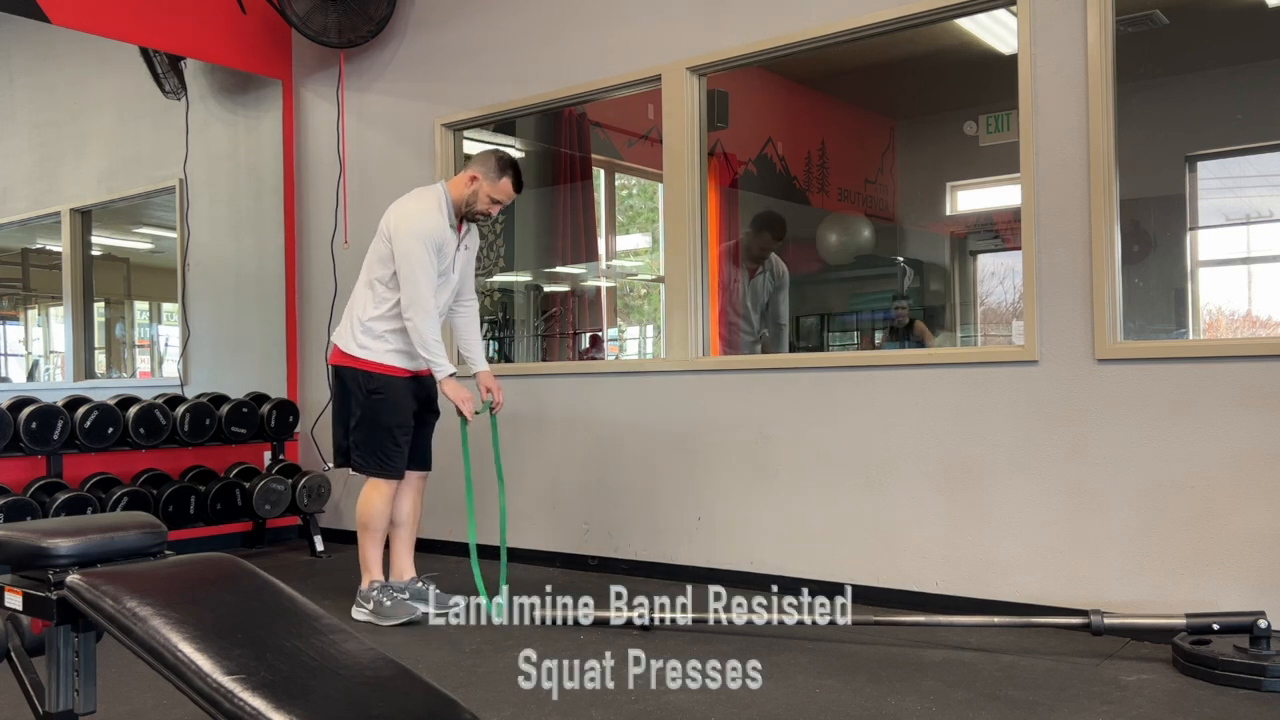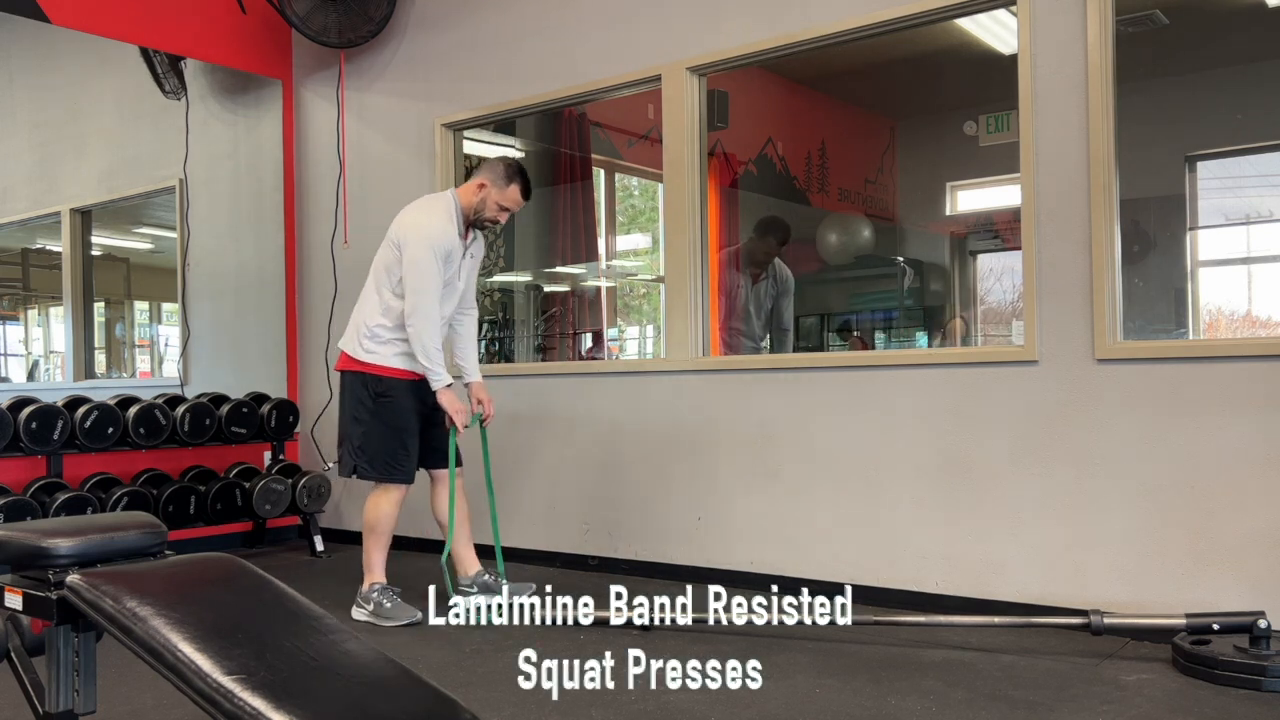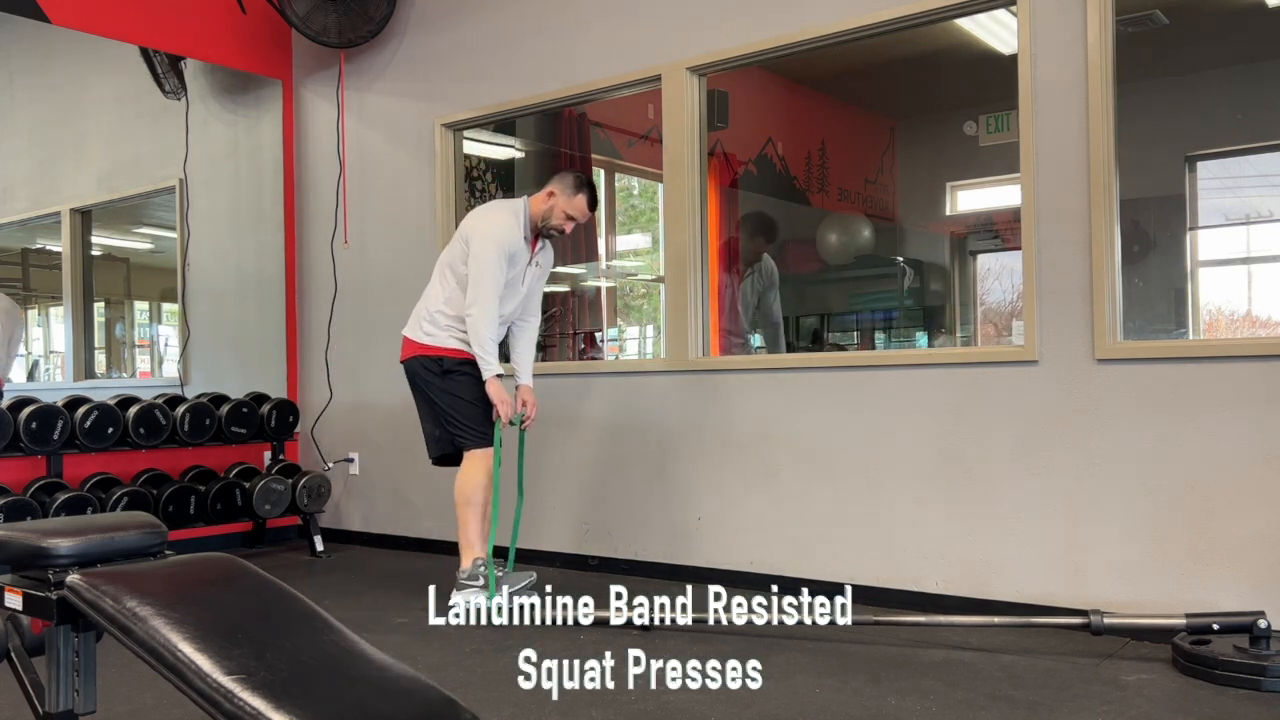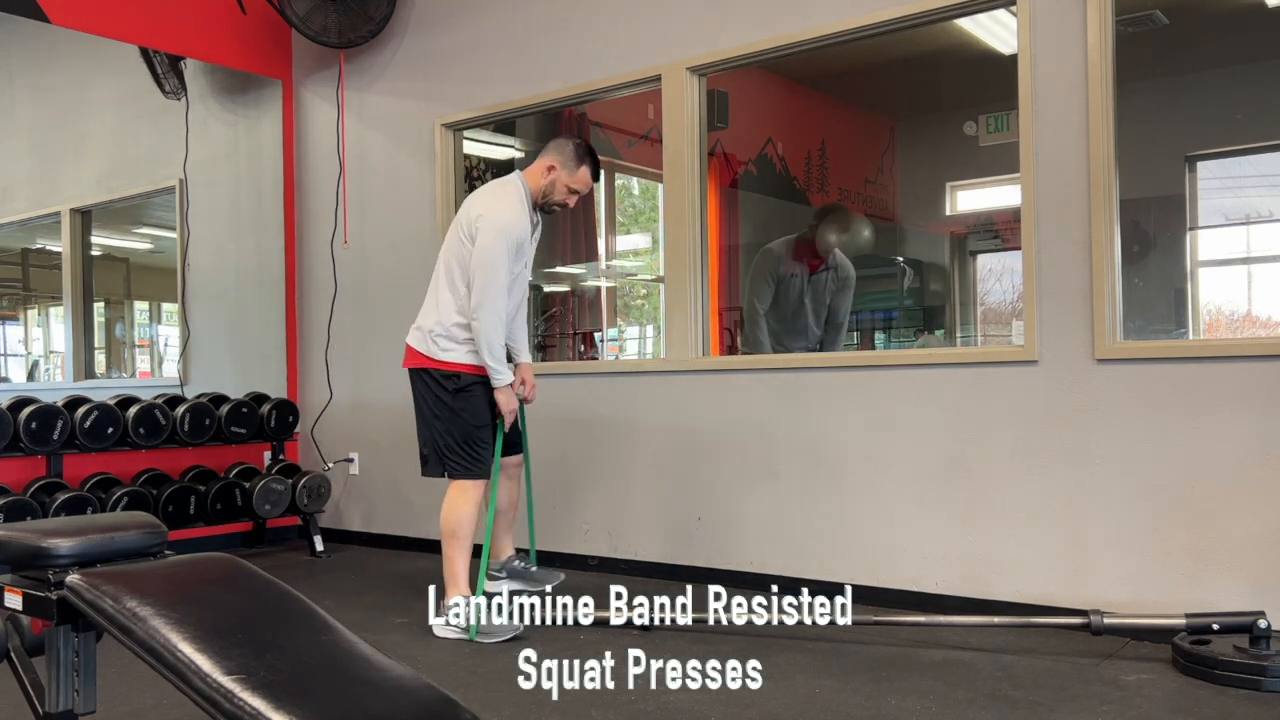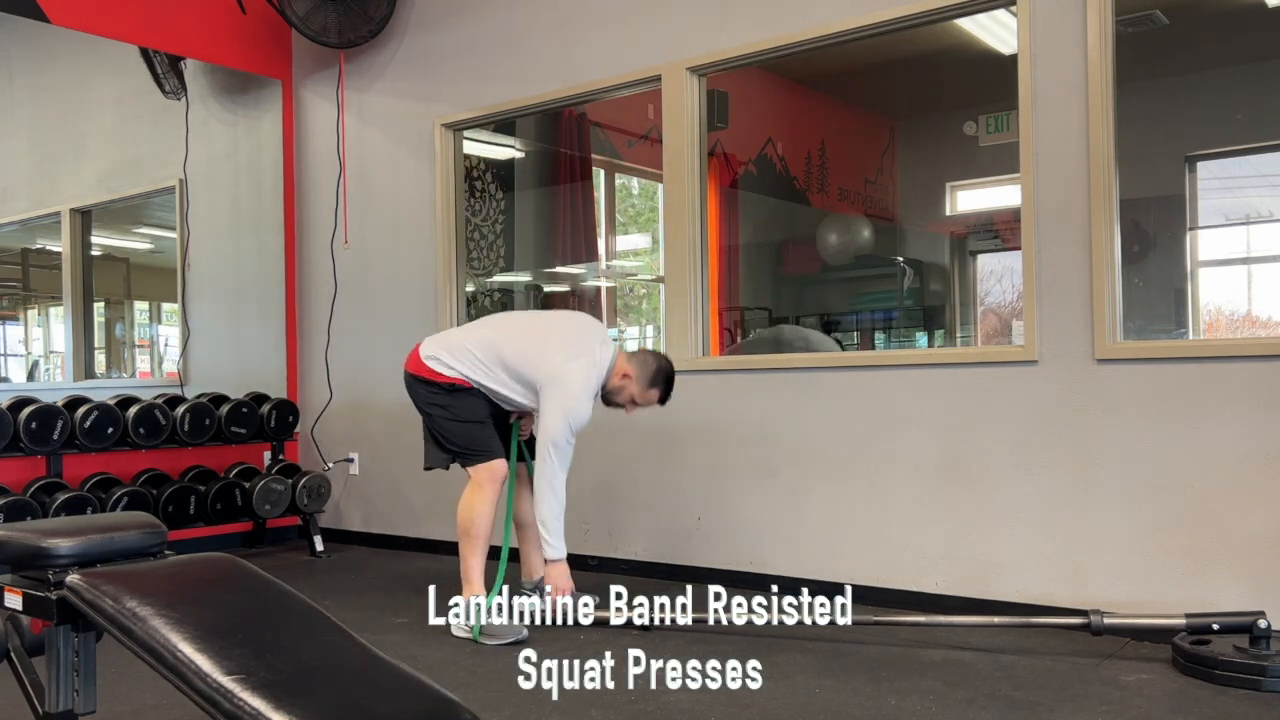
dt=1s
person 1, frame 1
left shoulder: (467, 231)
right shoulder: (419, 217)
left elbow: (463, 305)
right elbow: (417, 307)
left wrist: (481, 369)
right wrist: (446, 376)
left hip: (412, 363)
right hip: (371, 358)
left knee: (413, 472)
right knee: (386, 473)
left ankle: (403, 581)
right ankle: (371, 590)
person 1, frame 2
left shoulder: (473, 239)
right shoulder: (428, 223)
left elbow: (463, 313)
right elbow: (420, 314)
left wrist: (473, 379)
right wrist: (442, 386)
left hip: (419, 368)
right hip: (379, 365)
left knee: (447, 470)
right knee: (393, 479)
left ankle: (472, 578)
right ankle: (372, 592)
person 1, frame 3
left shoulder: (544, 253)
right shoulder: (496, 223)
left elbow: (526, 320)
right elbow: (480, 306)
left wrist: (525, 382)
right wrist: (493, 377)
left hip: (470, 356)
right hip: (436, 348)
left knee: (483, 457)
right knee: (480, 450)
left ankle: (477, 573)
right ankle: (471, 572)
person 1, frame 4
left shoulder: (529, 213)
right shoulder: (501, 214)
right elbow: (485, 308)
left wrist: (522, 359)
right wrist: (501, 382)
left hip: (476, 357)
right hip: (450, 358)
left knee: (510, 458)
right knee: (470, 476)
left ankle: (503, 563)
right ankle: (455, 608)
person 1, frame 5
left shoulder: (601, 341)
right shoulder: (574, 389)
right elbow: (553, 476)
left wrist: (530, 407)
right wrist: (556, 558)
left hip: (473, 371)
right hip: (438, 373)
left knee: (530, 464)
right knee: (491, 471)
left ankle: (535, 583)
